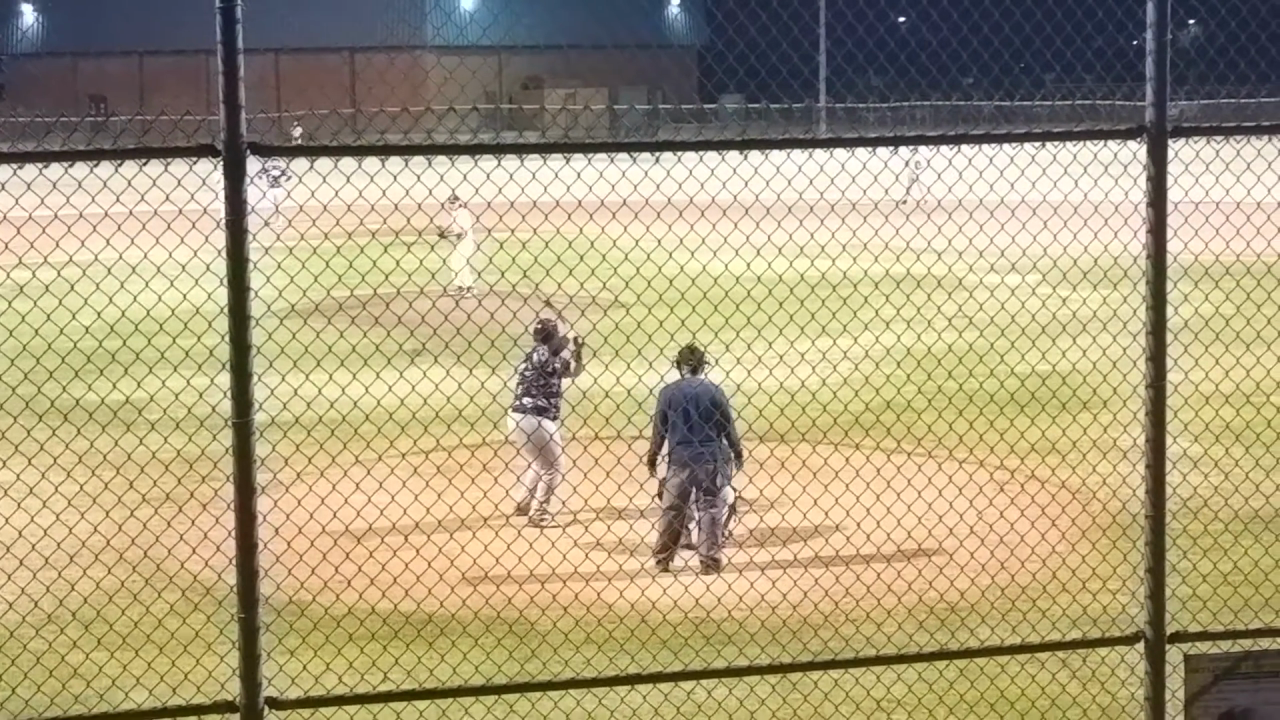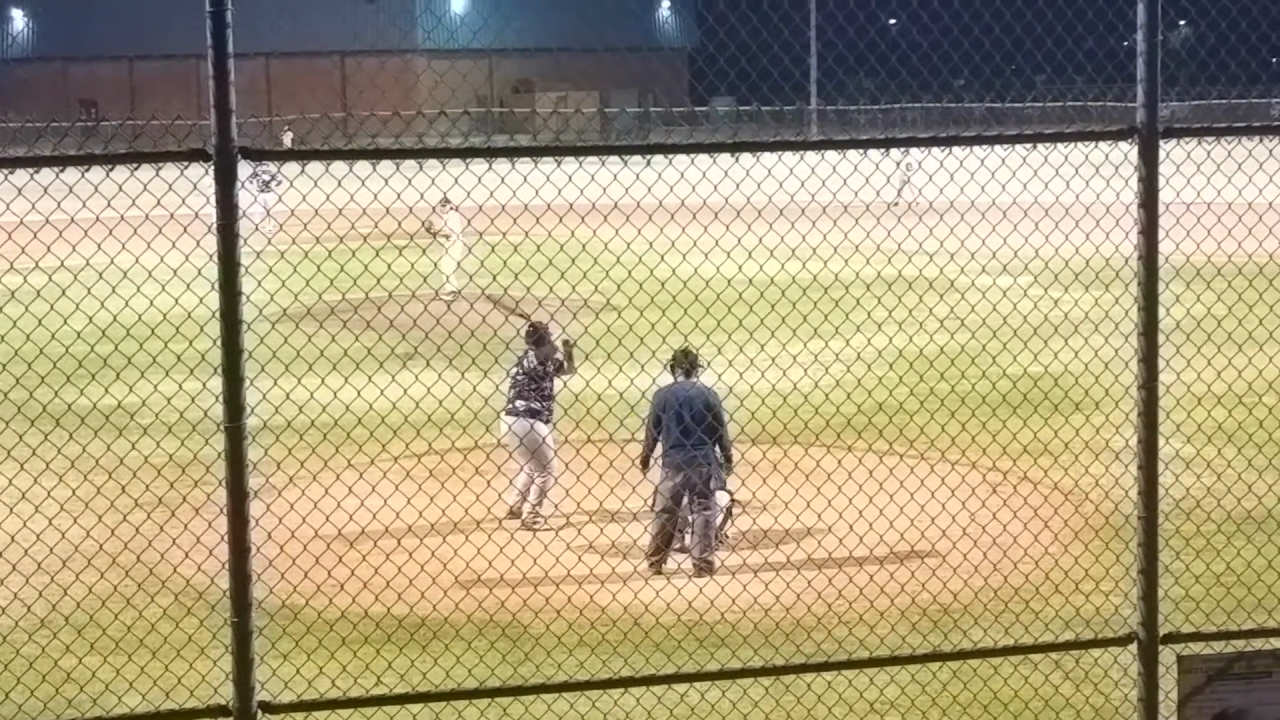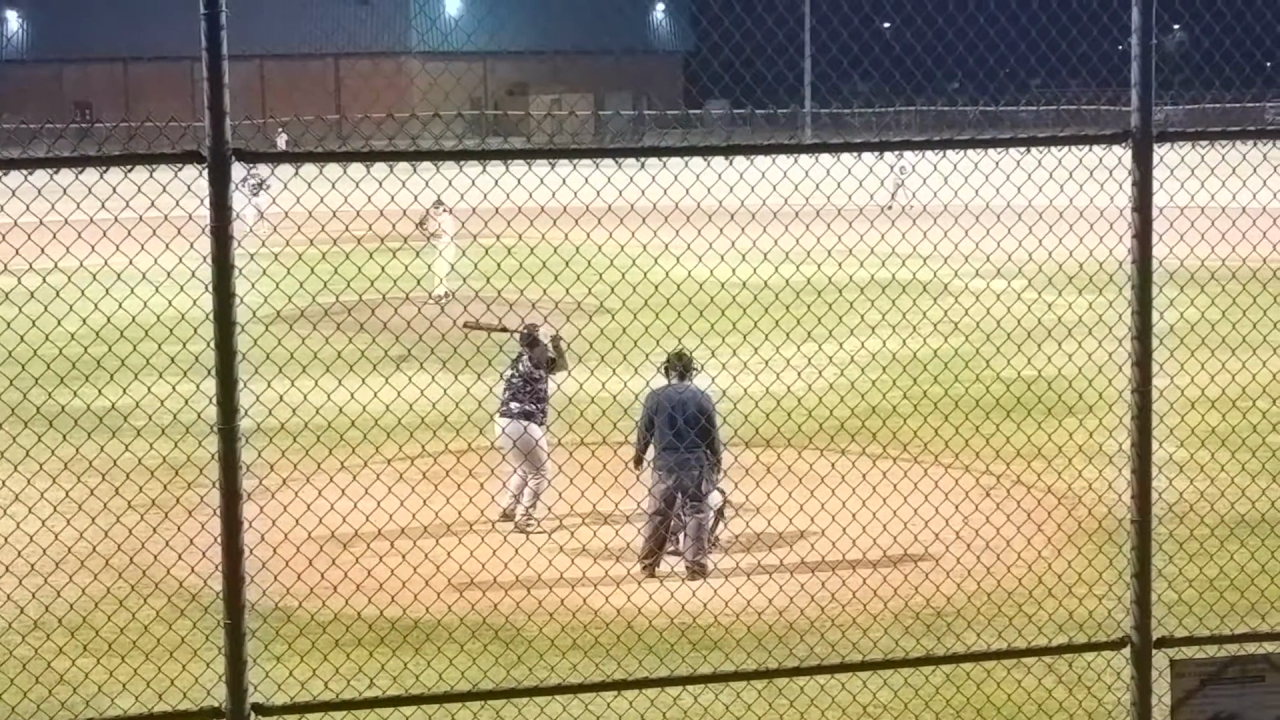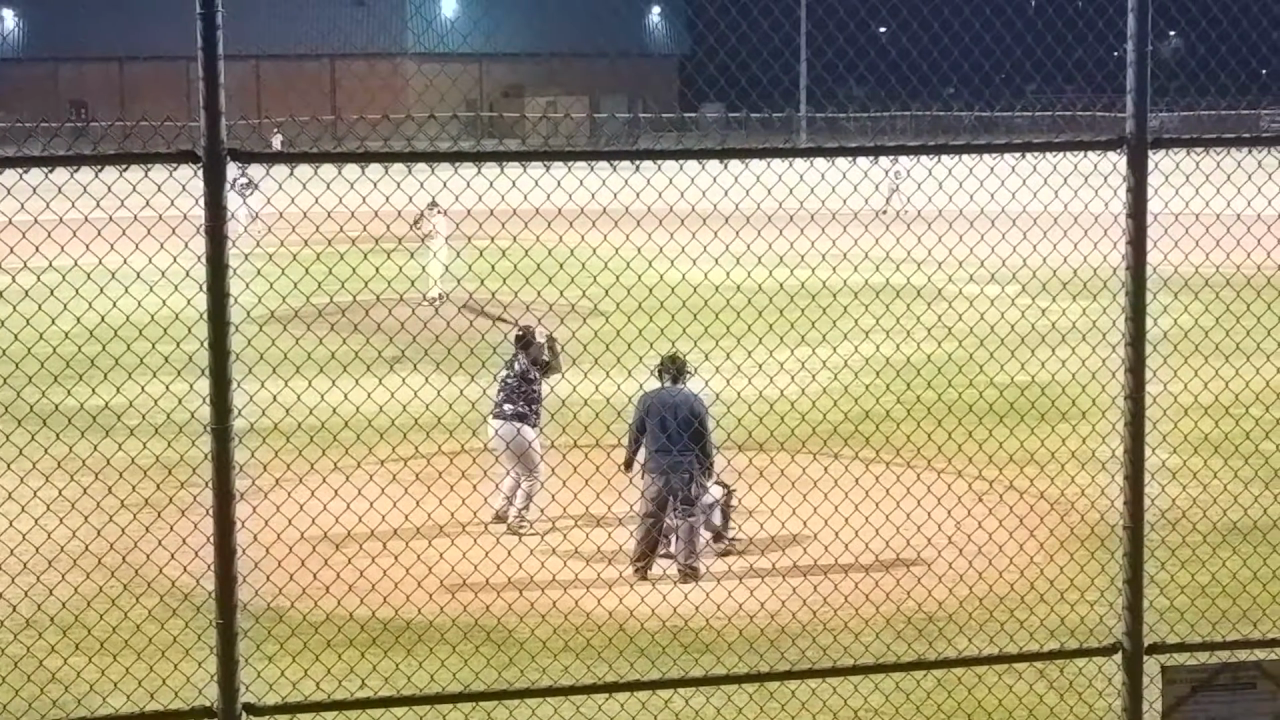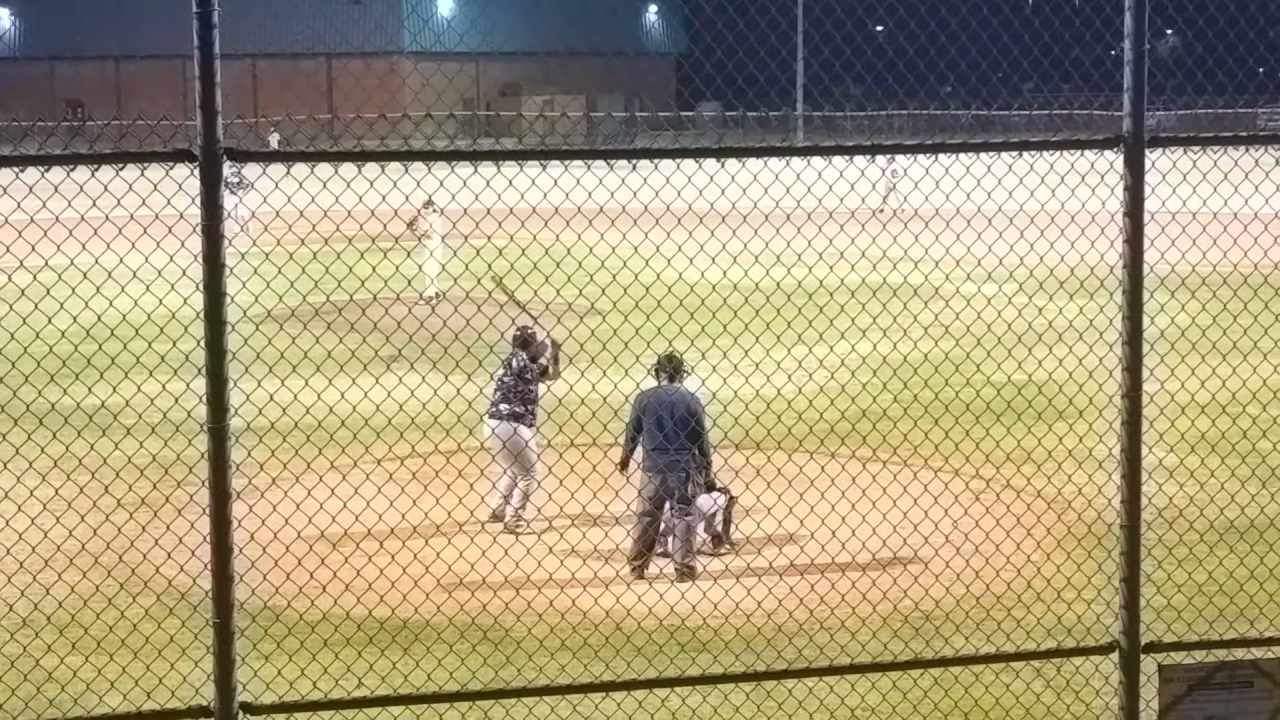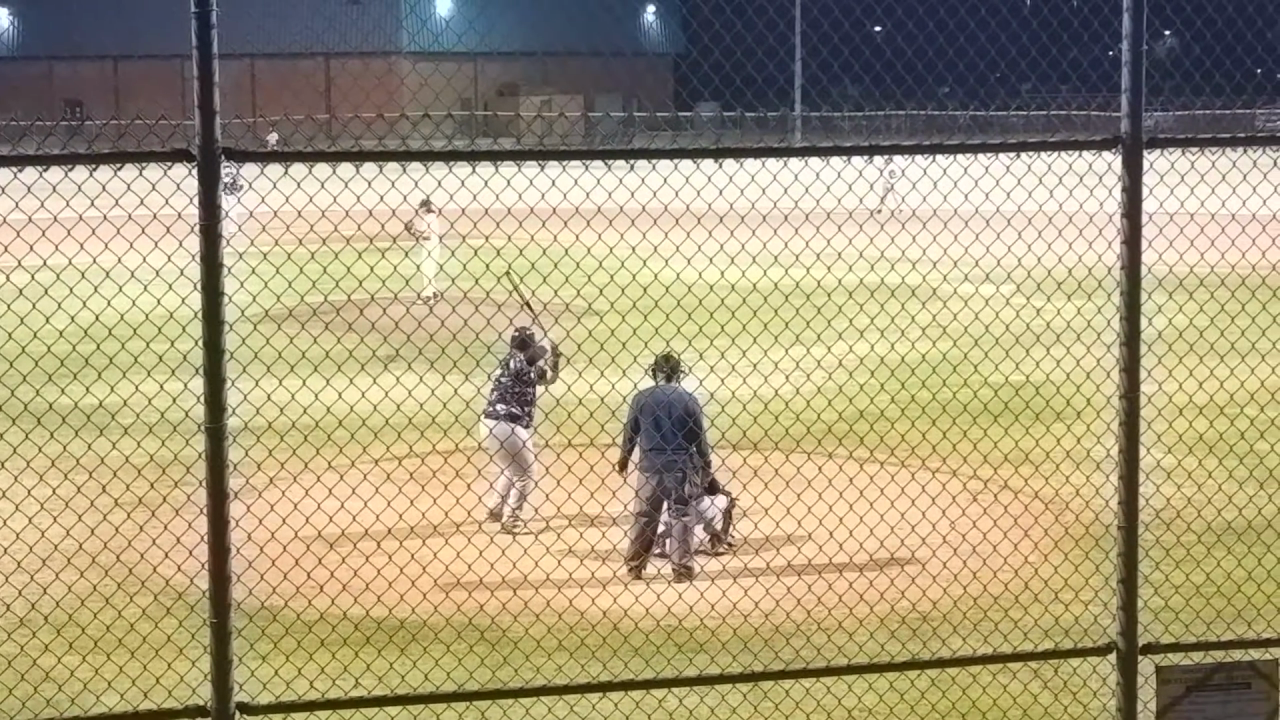
dt=0.2s
person 1, frame 1
left shoulder: (668, 392)
right shoulder: (714, 391)
left elbow: (659, 429)
right elbow: (728, 427)
left wrist: (652, 456)
right wrist: (738, 453)
left hip: (679, 459)
right hip: (710, 459)
left knee: (671, 510)
right knee: (710, 511)
left ankle: (662, 559)
right ankle: (710, 561)
person 1, frame 2
left shoulder: (663, 395)
right shoulder: (709, 394)
left elbow: (652, 431)
right elbow: (720, 431)
left wrist: (645, 456)
right wrist: (727, 458)
left hip: (673, 463)
right hip: (704, 462)
left knee: (665, 513)
right knee: (704, 513)
left ankle: (655, 561)
right ankle: (703, 564)
person 1, frame 3
left shoulder: (655, 397)
right shoulder: (702, 397)
left elbow: (644, 432)
right elbow: (712, 435)
left wrist: (639, 456)
right wrist: (716, 461)
left hip: (665, 465)
right hip: (696, 465)
left knee: (657, 516)
right knee: (696, 516)
left ankle: (648, 564)
right ankle: (695, 566)
person 1, frame 4
left shoulder: (647, 399)
right shoulder: (694, 401)
left elbow: (635, 434)
right elbow: (705, 438)
left wrist: (629, 458)
right wrist: (709, 465)
left hip: (656, 468)
right hip: (687, 468)
left knee: (649, 518)
right knee: (687, 519)
left ankle: (640, 567)
right ankle: (687, 570)
person 1, frame 5
left shoulder: (644, 398)
right shoulder: (691, 400)
left elbow: (632, 433)
right elbow: (701, 437)
left wrist: (625, 457)
right wrist: (707, 464)
left hip: (653, 466)
right hip: (684, 467)
left knee: (646, 518)
right knee: (684, 518)
left ankle: (637, 566)
right ankle: (684, 569)
person 1, frame 6
left shoulder: (642, 398)
right shoulder: (689, 400)
left elbow: (631, 433)
right elbow: (700, 438)
left wrist: (623, 458)
right wrist: (707, 465)
left hip: (650, 467)
right hip: (682, 468)
left knee: (644, 518)
right knee: (682, 519)
left ankle: (634, 566)
right ankle: (682, 569)
person 2, frame 1
left shoulder: (553, 358)
right shoulder: (539, 354)
left elbow: (574, 372)
right elbow: (556, 347)
left wrist: (577, 351)
right wrist: (568, 337)
left hip: (524, 419)
right hip: (533, 420)
left knee: (539, 463)
right knee: (553, 467)
left ankle: (524, 504)
right ankle: (539, 514)
person 2, frame 2
left shoulder: (544, 360)
right shoulder: (529, 359)
left elbow: (568, 369)
right elbow: (544, 357)
left wrist: (567, 351)
right wrist: (554, 343)
left hip: (517, 422)
right hip: (526, 423)
left knee: (530, 467)
right knee: (545, 470)
left ankle: (516, 507)
right ankle: (531, 517)
person 2, frame 3
left shoulder: (535, 361)
right shoulder: (524, 361)
left elbow: (562, 365)
right elbow: (540, 360)
left wrist: (557, 345)
right wrist: (544, 341)
left hip: (510, 424)
right hip: (520, 424)
left knee: (523, 469)
right knee: (539, 472)
left ankle: (509, 510)
right ankle: (525, 519)
person 2, frame 4
left shoulder: (530, 363)
right shoulder: (519, 362)
left elbow: (555, 368)
right elbow: (535, 356)
left wrist: (552, 347)
right wrist: (541, 339)
left hip: (504, 426)
right hip: (514, 426)
left knee: (516, 471)
right knee: (532, 474)
left ankle: (501, 511)
right ankle: (517, 521)
person 2, frame 5
left shoulder: (529, 365)
right shoulder: (517, 360)
left elbow: (551, 375)
right elbow: (536, 353)
left wrist: (554, 354)
right wrist: (546, 344)
left hip: (500, 425)
right hip: (509, 426)
left knee: (513, 469)
right knee: (528, 473)
left ankle: (497, 510)
right ankle: (514, 520)
person 2, frame 6
left shoulder: (527, 366)
right shoulder: (515, 361)
left elbow: (548, 379)
right elbow: (533, 357)
left wrist: (554, 360)
right wrist: (546, 348)
left hip: (494, 425)
right hip: (506, 426)
left knee: (511, 470)
right knee: (525, 474)
left ankle: (495, 509)
right ankle: (511, 520)
